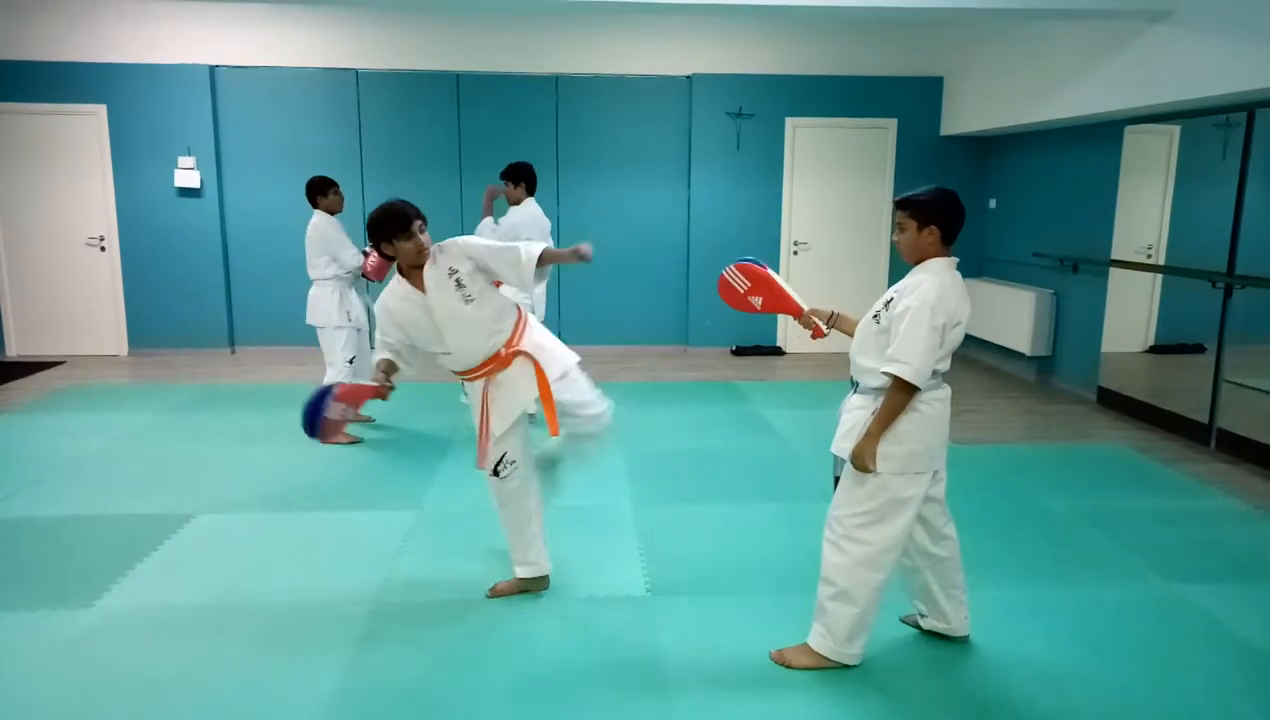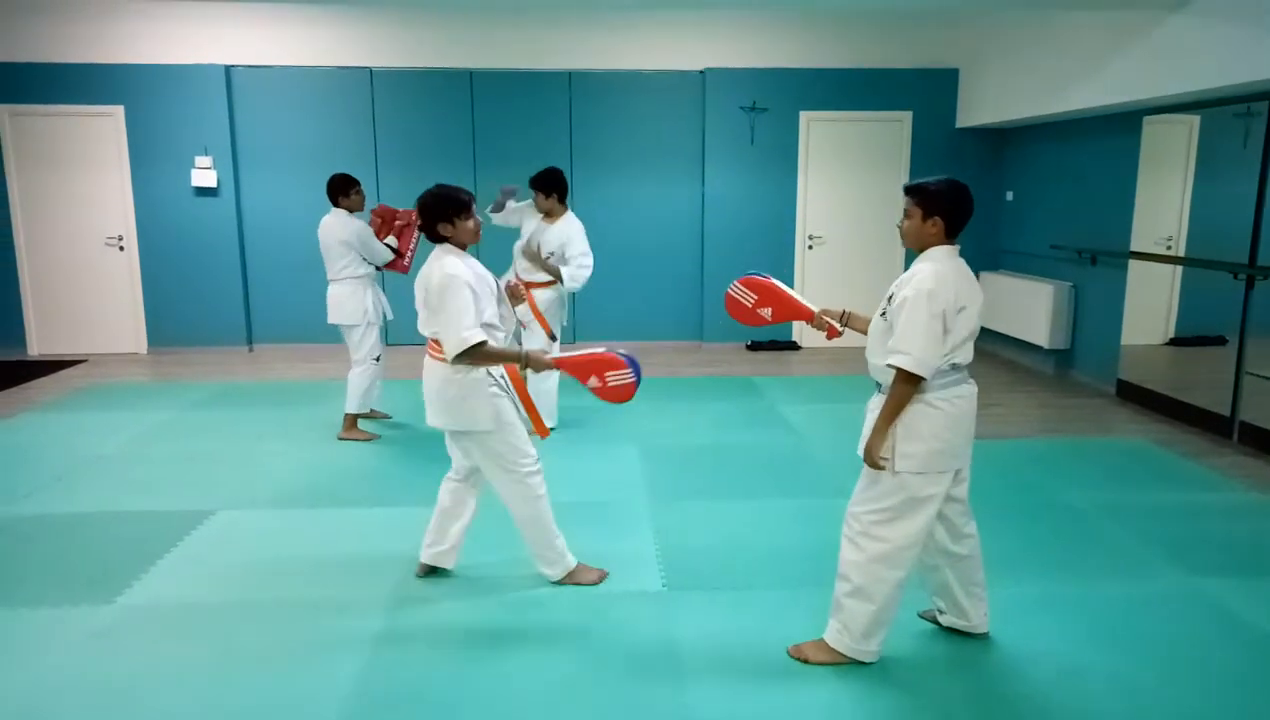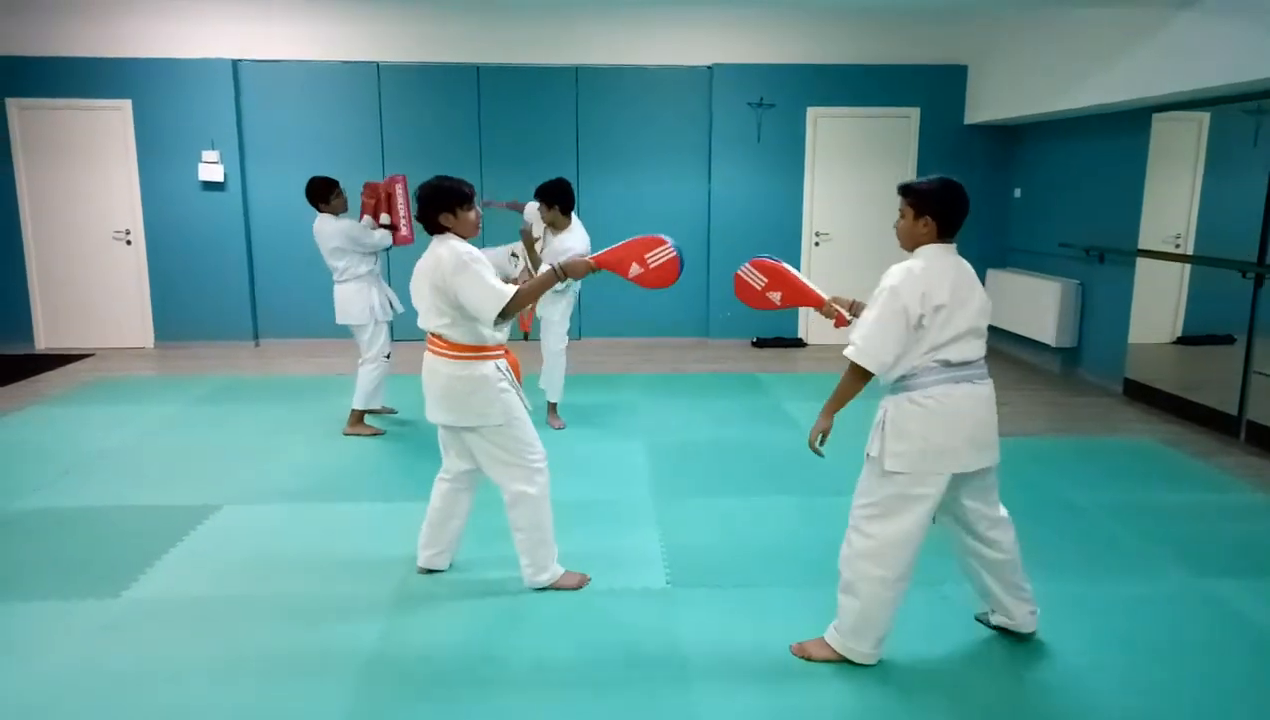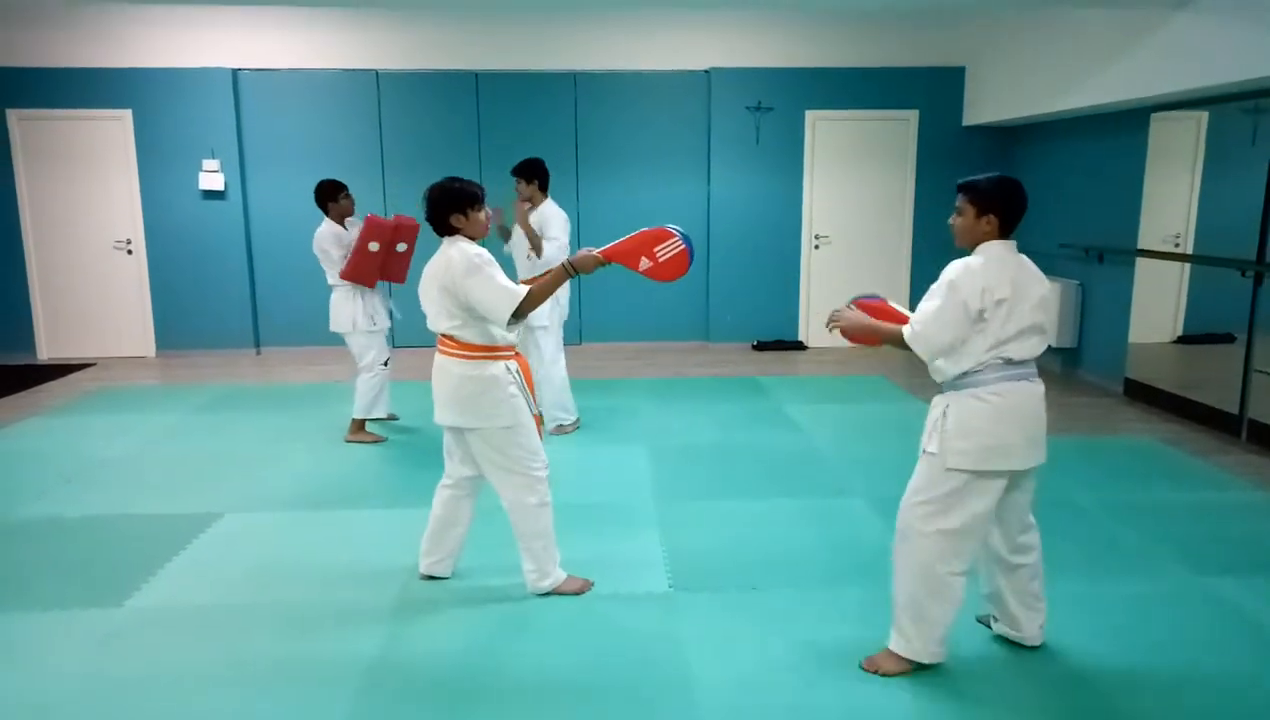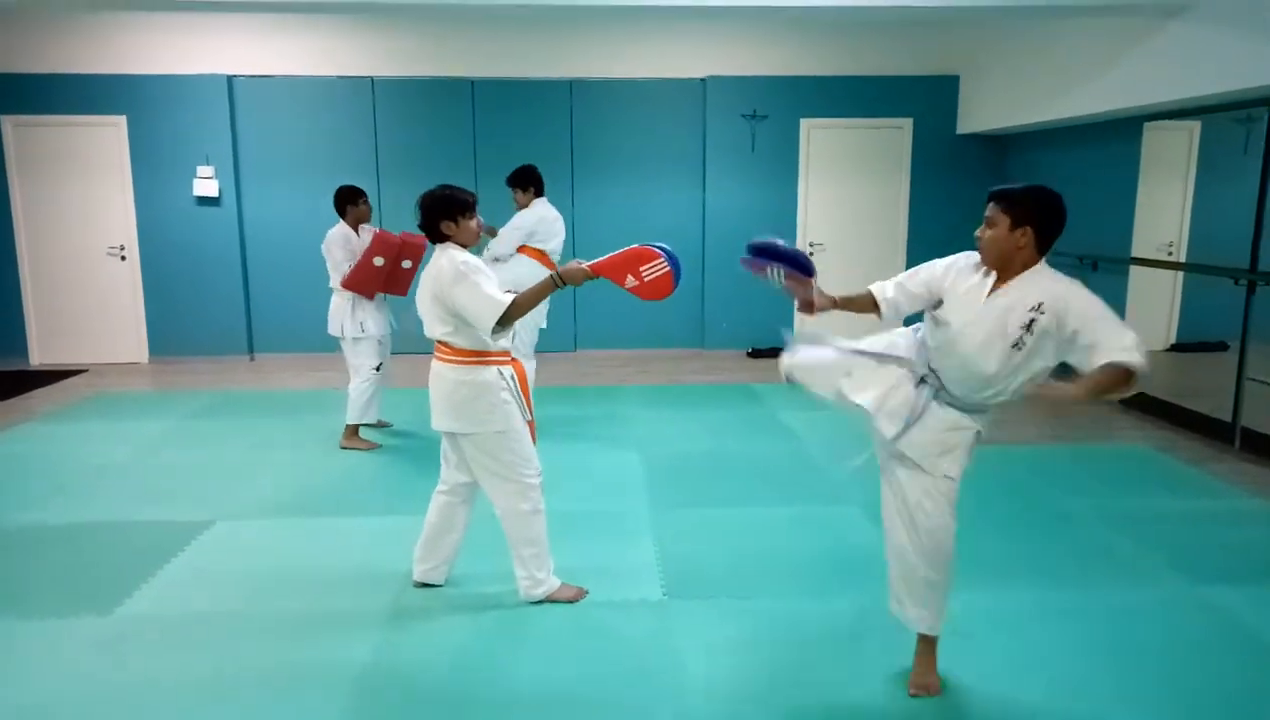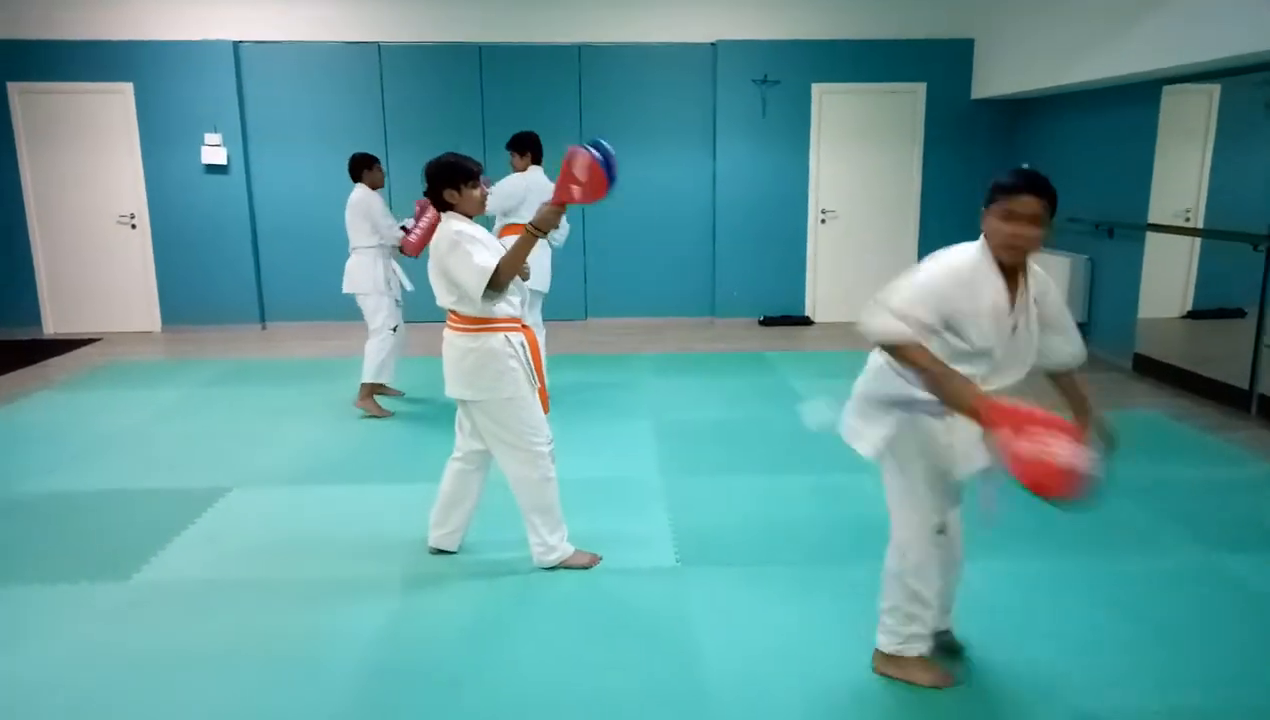
dt=0.5s
person 1, frame 1
left shoulder: (928, 291)
right shoulder: (936, 282)
left elbow: (906, 375)
right elbow: (893, 339)
left wrist: (870, 438)
right wrist: (830, 318)
left hip: (898, 423)
right hip: (917, 422)
left knee: (856, 531)
right knee: (926, 522)
left ankle: (833, 643)
right ankle: (946, 616)
person 1, frame 2
left shoulder: (924, 279)
right shoulder: (959, 274)
left elbow: (910, 366)
left wrist: (878, 431)
right wrist: (844, 319)
left hip: (922, 418)
right hip: (951, 411)
left knee: (876, 528)
right knee: (950, 519)
left ankle: (850, 640)
right ankle: (965, 613)
person 1, frame 3
left shoulder: (906, 277)
right shoulder: (965, 275)
left elbow: (869, 358)
left wrist: (828, 412)
right wrist: (855, 307)
left hip: (923, 415)
right hip: (973, 406)
left knee: (879, 528)
right knee: (982, 518)
left ankle: (852, 640)
right ankle: (1015, 614)
person 1, frame 4
left shoulder: (966, 273)
right shoulder: (1029, 273)
left elbow: (924, 341)
left wrist: (857, 323)
right wrist: (921, 324)
left hip: (975, 415)
right hip: (1019, 407)
left knee: (927, 523)
right knee: (1012, 525)
left ankle: (913, 645)
right ankle: (1022, 623)
person 1, frame 5
left shoulder: (1065, 302)
right shoulder: (961, 268)
left elbow: (1125, 361)
right elbow: (890, 295)
left wrist: (1082, 390)
right wrist: (830, 300)
left hip: (944, 424)
right hip: (899, 373)
left knee: (924, 532)
right knee: (819, 359)
left ankle: (925, 651)
right ankle: (794, 360)
person 1, frame 6
left shoulder: (1043, 292)
right shoulder: (955, 271)
left elbow: (1061, 357)
right elbow: (885, 326)
left wrist: (1085, 415)
right wrist: (946, 379)
left hip: (955, 419)
right hip: (906, 408)
left knee: (944, 523)
right knee: (920, 527)
left ankle: (934, 622)
right ankle: (897, 649)
person 2, frame 1
left shoulder: (460, 252)
right shoulder: (391, 305)
left elbow: (531, 256)
right elbow: (392, 350)
left wrist: (567, 254)
right wrist: (384, 372)
left hip: (528, 351)
right hip: (491, 385)
left knee: (590, 415)
right knee: (509, 476)
right ankle: (532, 571)
person 2, frame 2
left shoulder: (445, 263)
right shoulder: (452, 272)
right elbow: (463, 346)
left wrist: (505, 300)
right wrist: (523, 357)
left hip: (455, 382)
right hip: (471, 384)
left knee: (466, 471)
right knee: (520, 471)
left ankle: (434, 555)
right ankle: (560, 565)
person 2, frame 3
left shoulder: (431, 259)
right shoulder: (460, 257)
right elbow: (502, 310)
left wrist: (501, 288)
right wrist: (558, 272)
left hip: (447, 372)
right hip: (475, 377)
left knee: (458, 469)
right knee: (527, 470)
left ankle: (432, 555)
right ankle: (543, 570)
person 2, frame 4
left shoulder: (440, 261)
right shoulder: (469, 258)
right elbow: (516, 309)
right wrist: (570, 267)
left hip: (456, 373)
right hip: (485, 379)
left knee: (461, 474)
right knee: (527, 475)
left ankle: (434, 561)
right ankle: (546, 574)
person 2, frame 5
left shoulder: (439, 266)
right shoulder: (460, 266)
right elbow: (501, 316)
right wrist: (558, 279)
left hip: (456, 379)
right hip: (480, 384)
left knee: (457, 481)
right knee: (521, 481)
left ankle: (428, 568)
right ankle: (539, 582)
person 2, frame 6
left shoulder: (461, 231)
right shoulder: (456, 235)
right elbow: (492, 285)
left wrist: (516, 270)
right wrist: (536, 229)
left hip: (477, 348)
right hip: (488, 352)
left knee: (473, 448)
right knee: (531, 448)
left ankle: (443, 534)
right ankle: (553, 548)
person 3, frame 1
left shoulder: (325, 223)
right shoulder: (325, 225)
left elbow: (342, 261)
right elbow: (353, 260)
left wrist: (367, 260)
left hip: (341, 297)
right hip: (333, 299)
left knee: (358, 357)
right knee: (341, 362)
person 3, frame 2
left shoulder: (327, 223)
right shoulder: (354, 227)
right elbow: (382, 257)
left wrist: (377, 235)
right wrist: (394, 235)
left hip: (344, 293)
right hip: (357, 296)
left knee: (369, 355)
right knee: (367, 359)
left ankle: (364, 408)
right ankle: (349, 426)
person 3, frame 3
left shoulder: (323, 224)
right shoulder: (341, 227)
left elbow: (360, 235)
right elbow: (382, 240)
left wrist: (370, 215)
left hip: (354, 292)
right hip: (363, 294)
left knee: (373, 353)
right knee: (378, 357)
left ankle: (369, 402)
right ankle: (354, 421)
person 3, frame 4
left shoulder: (354, 224)
right shoulder: (325, 235)
left hip: (366, 301)
right hip: (353, 304)
left knee: (377, 360)
right knee: (375, 365)
left ankle: (373, 410)
right ankle: (356, 429)
person 3, frame 5
left shoulder: (369, 232)
right shoulder: (336, 237)
left hip: (372, 306)
right hip: (352, 310)
left knee: (377, 366)
right knee: (367, 370)
left ankle: (366, 416)
right ankle: (350, 434)
person 3, frame 6
left shoulder: (359, 197)
right shoulder: (369, 197)
right elbow: (391, 234)
left wrist: (406, 226)
right wrist: (415, 223)
left hip: (372, 267)
right hip: (372, 269)
left knee: (391, 328)
right knee: (384, 330)
left ankle: (378, 382)
right ankle: (365, 395)
person 4, frame 1
left shoulder: (521, 215)
right shoulder: (539, 218)
left elbow: (488, 238)
left wrist: (487, 203)
left hip: (514, 291)
right hip: (529, 290)
person 4, frame 2
left shoulder: (572, 232)
right shoulder: (535, 210)
left elbow: (579, 276)
right elbow: (499, 215)
left wrist: (541, 264)
right wrist: (503, 198)
left hip: (543, 298)
left ankle: (545, 418)
person 4, frame 3
left shoulder: (576, 245)
right shoulder: (549, 217)
right elbow: (529, 209)
left wrist: (529, 251)
right wrist: (502, 204)
left hip: (557, 292)
left knee: (554, 346)
left ankle: (552, 409)
person 4, frame 4
left shoulder: (553, 216)
right shoulder: (528, 213)
left elbow: (552, 257)
right elbow: (517, 246)
left wrist: (526, 228)
right wrist: (502, 230)
left hip: (547, 295)
left knee: (547, 361)
right knee: (528, 355)
left ankle: (565, 418)
person 4, frame 5
left shoulder: (529, 216)
right shoulder: (556, 218)
left elbow: (502, 248)
left wrist: (486, 251)
right wrist: (496, 233)
left hip: (520, 273)
right hip: (540, 281)
right knee: (522, 351)
person 4, frame 6
left shoulder: (519, 181)
right shoulder: (552, 190)
left elbow: (487, 203)
right elbow: (560, 235)
right hip: (539, 255)
right knee: (530, 321)
